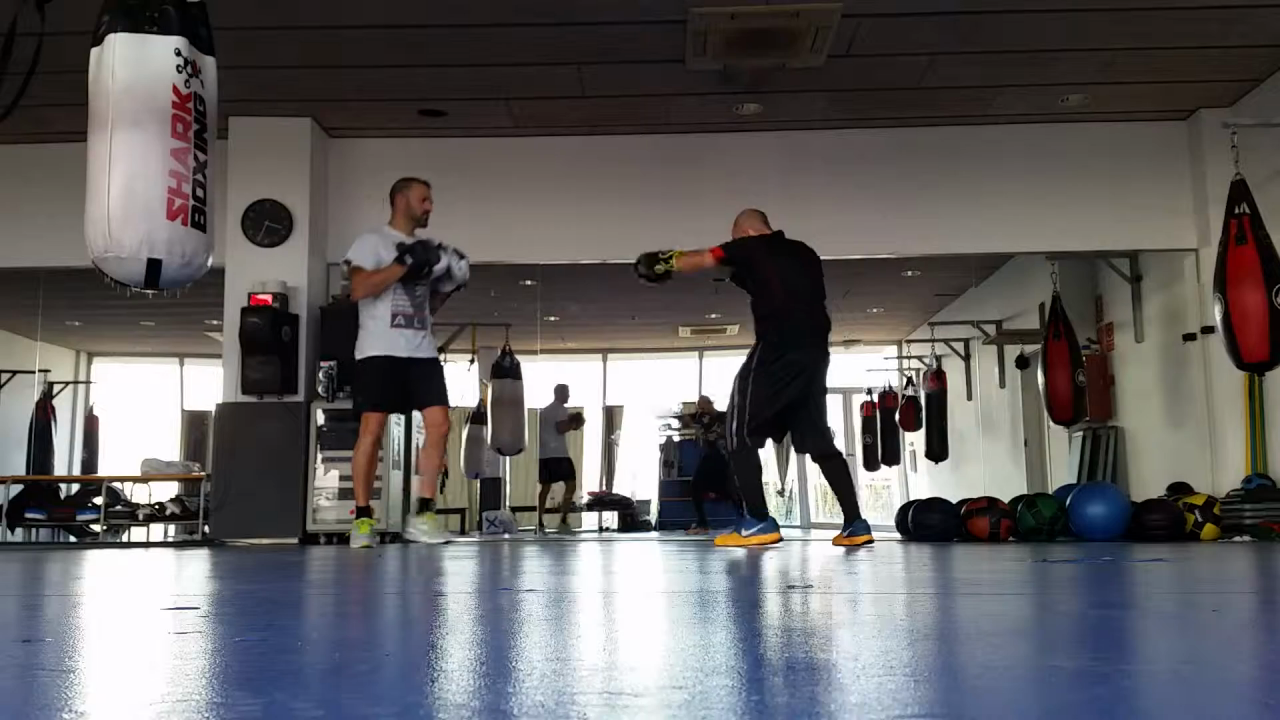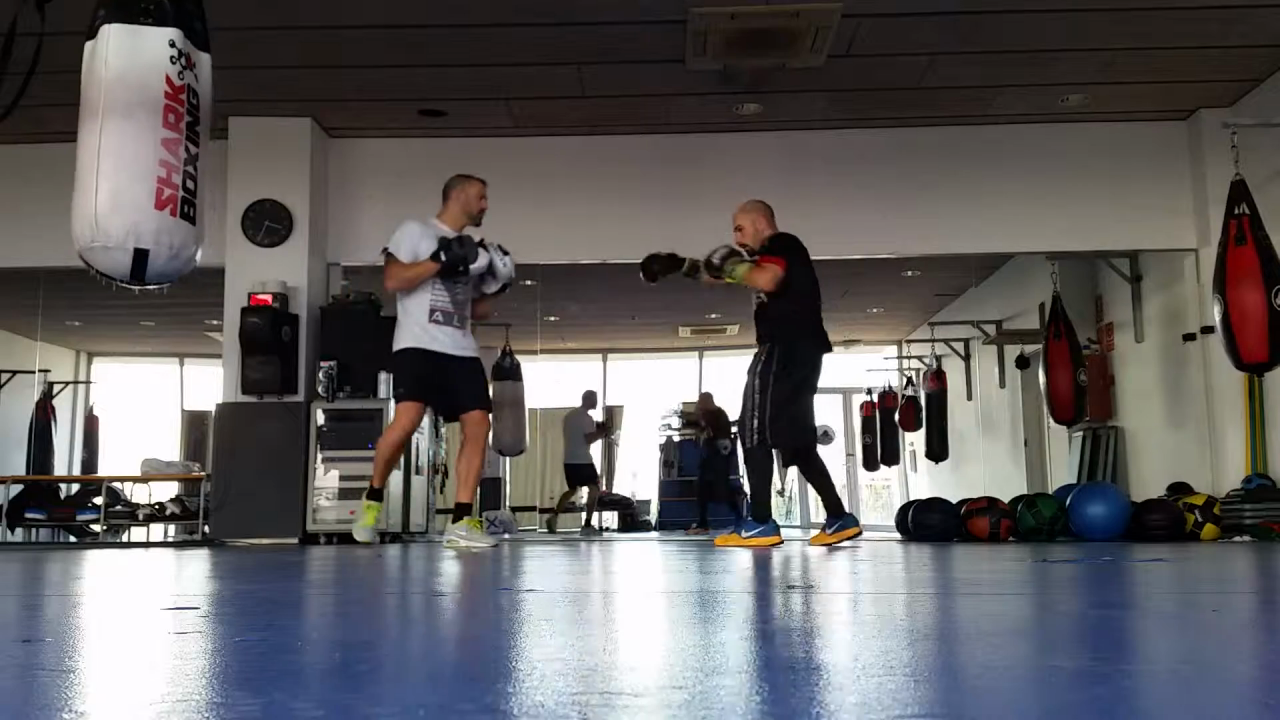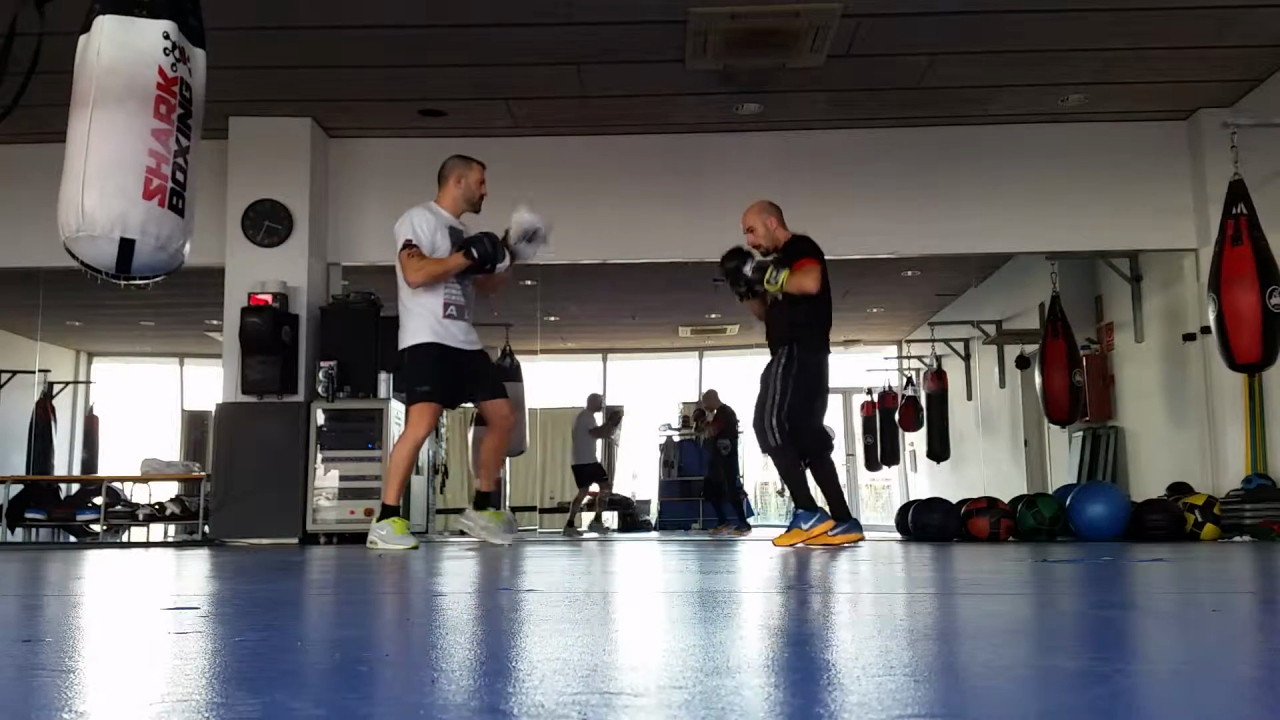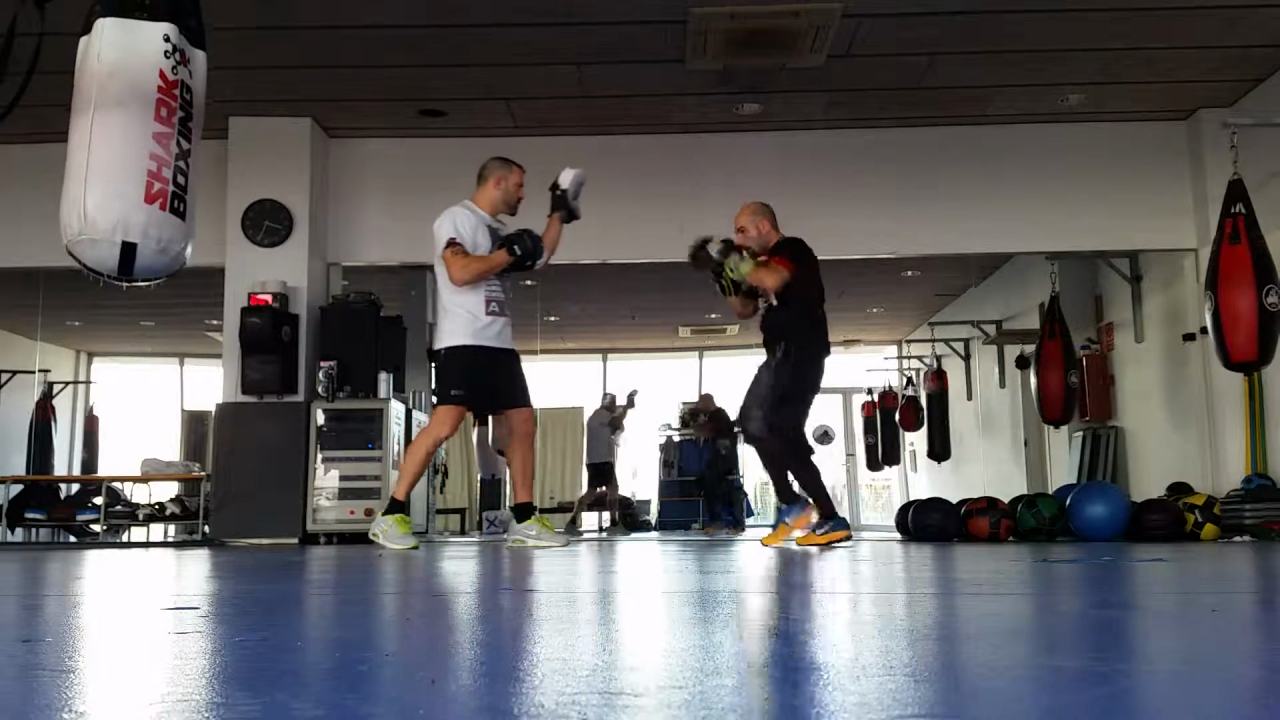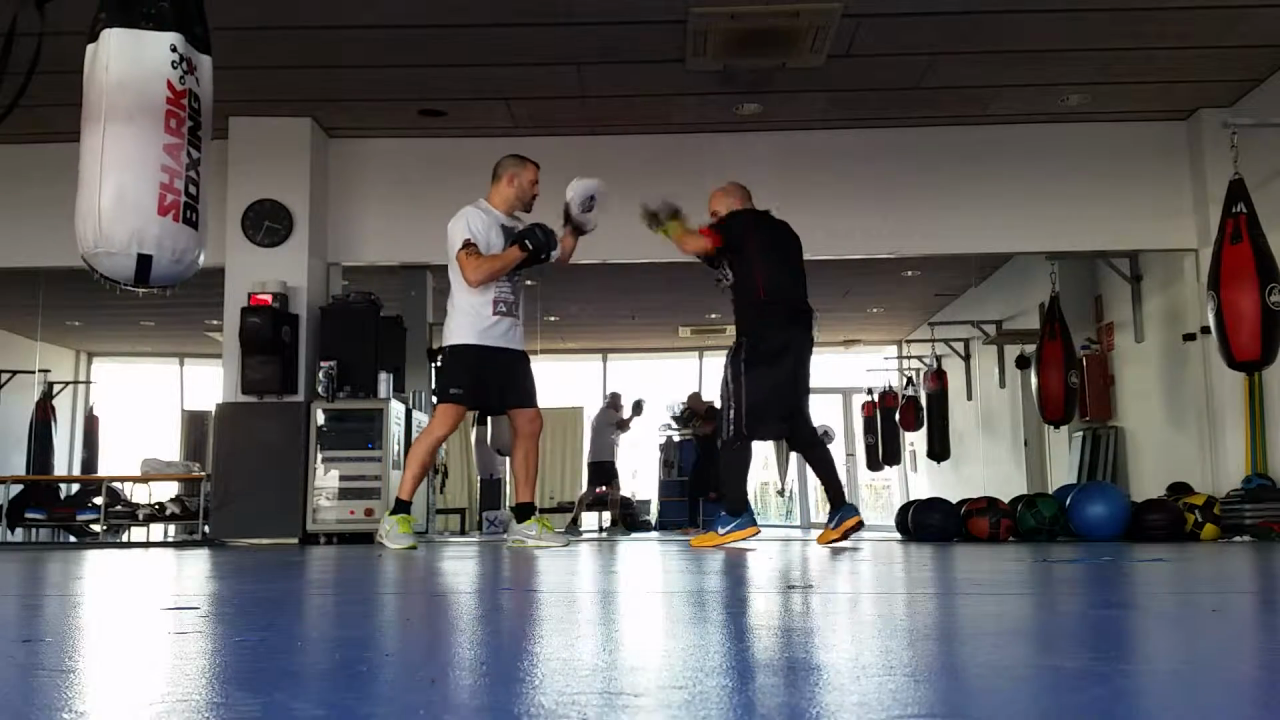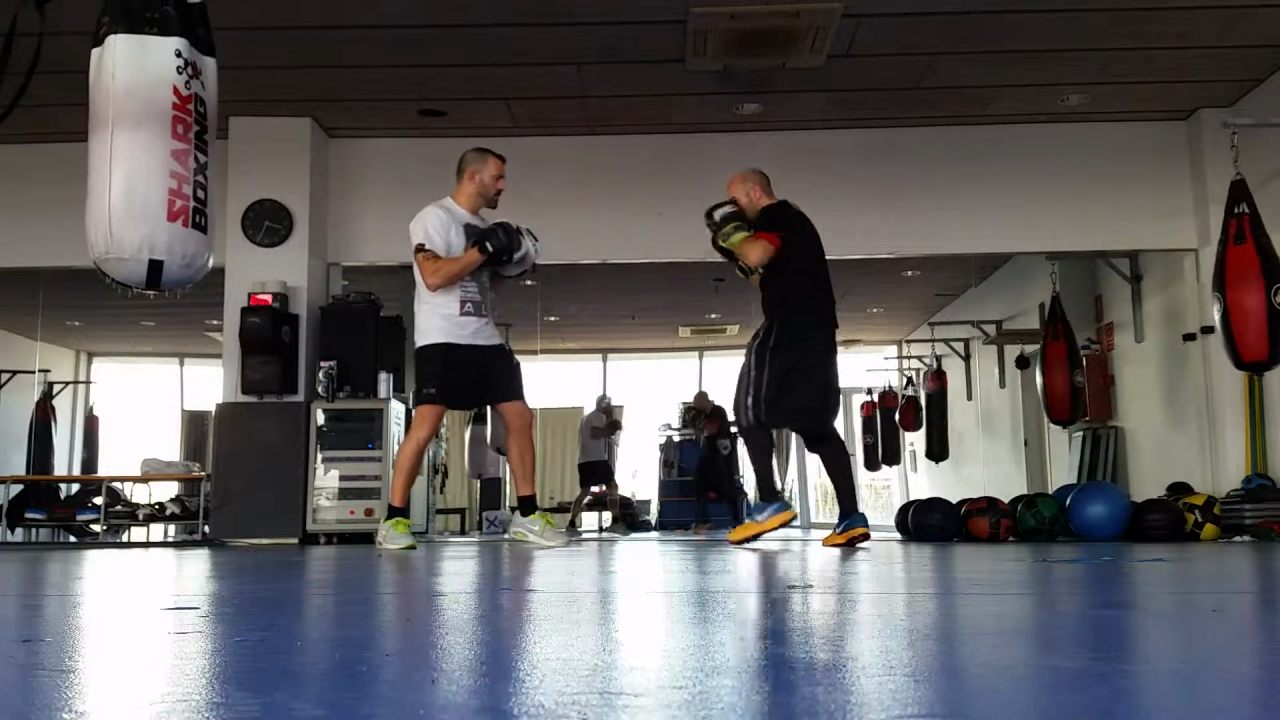
dt=0.4s
person 1, frame 1
left shoulder: (426, 249)
right shoulder: (372, 241)
right elbow: (359, 289)
left wrist: (448, 286)
right wrist: (404, 264)
left hip: (422, 354)
right hip: (379, 352)
left knee: (439, 424)
right knee: (371, 431)
left ankle: (424, 512)
right ankle: (362, 518)
person 1, frame 2
left shoulder: (475, 250)
right shoulder: (415, 232)
right elbow: (392, 280)
left wrist: (494, 288)
right wrist: (442, 260)
left hip: (462, 352)
right hip: (418, 346)
left knee: (477, 428)
right knee: (406, 421)
left ankle: (462, 522)
right ankle: (373, 497)
person 1, frame 3
left shoulder: (462, 232)
right shoulder: (419, 219)
left elbow: (483, 285)
right elbow: (415, 274)
left wrist: (505, 257)
right wrist: (468, 254)
left hip: (466, 343)
right hip: (426, 340)
left knee: (502, 416)
right knee: (422, 423)
left ankle: (482, 509)
right ankle: (386, 520)
person 1, frame 4
left shoulder: (498, 229)
right shoulder: (457, 218)
left elbow: (538, 258)
right elbow: (460, 272)
left wrist: (559, 214)
right wrist: (511, 251)
left hip: (499, 344)
right hip: (463, 343)
left knee: (522, 425)
right knee: (444, 424)
left ankle: (524, 520)
right ankle: (392, 515)
person 1, frame 5
left shoulder: (516, 227)
right shoulder: (472, 218)
left elbow: (556, 256)
right elbow: (475, 273)
left wrist: (573, 228)
right wrist: (524, 248)
left hip: (509, 344)
right hip: (470, 341)
left knee: (529, 424)
right knee: (445, 423)
left ankle: (524, 520)
right ankle: (397, 515)
person 1, frame 6
left shoulder: (483, 226)
right shoulder: (434, 217)
right elbow: (433, 277)
left wrist: (511, 263)
right wrist: (484, 250)
left hip: (485, 340)
right hip: (441, 340)
left knee: (520, 418)
right knee: (426, 425)
left ankle: (527, 515)
right ankle: (394, 520)
person 2, frame 1
left shoulder: (752, 248)
right shoulder: (807, 255)
left elbow: (695, 261)
left wrist: (659, 263)
left hip: (776, 349)
right hip: (814, 351)
left knee: (740, 432)
right knee: (818, 439)
left ankle: (759, 522)
right ankle: (855, 523)
person 2, frame 2
left shoulder: (782, 244)
right shoulder: (768, 255)
left elbow: (766, 281)
right elbow: (727, 277)
left wrist: (731, 265)
right wrist: (680, 265)
left hip: (784, 349)
right hip: (800, 351)
left knee: (756, 429)
right knee: (797, 439)
left ankle: (761, 523)
right ankle: (839, 518)
person 2, frame 3
left shoulder: (799, 247)
right shoulder: (778, 260)
left elbow: (811, 283)
right elbow: (764, 311)
left wrist: (765, 274)
right wrist: (745, 286)
left hip: (797, 352)
right hip: (799, 355)
left knee: (772, 424)
right knee: (807, 439)
left ankle: (809, 513)
right ankle: (843, 521)
person 2, frame 4
left shoulder: (792, 250)
right shoulder: (765, 263)
left elbow: (771, 281)
right elbow: (744, 310)
left wrist: (736, 260)
right wrist: (727, 276)
left hip: (798, 352)
right hip: (788, 356)
left knee: (756, 420)
right knee: (786, 437)
left ankle: (792, 503)
right ankle: (830, 520)
person 2, frame 5
left shoulder: (741, 223)
right shoulder: (783, 233)
left elbow: (693, 244)
left wrist: (667, 221)
right wrist: (723, 263)
left hip: (760, 338)
right hip: (796, 334)
left knee: (737, 421)
right knee: (797, 424)
left ankle: (736, 516)
right ankle: (841, 510)
person 2, frame 6
left shoulder: (775, 213)
right shoulder: (793, 220)
left elbow: (759, 255)
left wrist: (731, 231)
right wrist: (737, 254)
left hip: (787, 326)
right hip: (817, 330)
left knee: (751, 410)
right knee: (819, 423)
left ankle: (769, 501)
right ankle: (851, 517)
